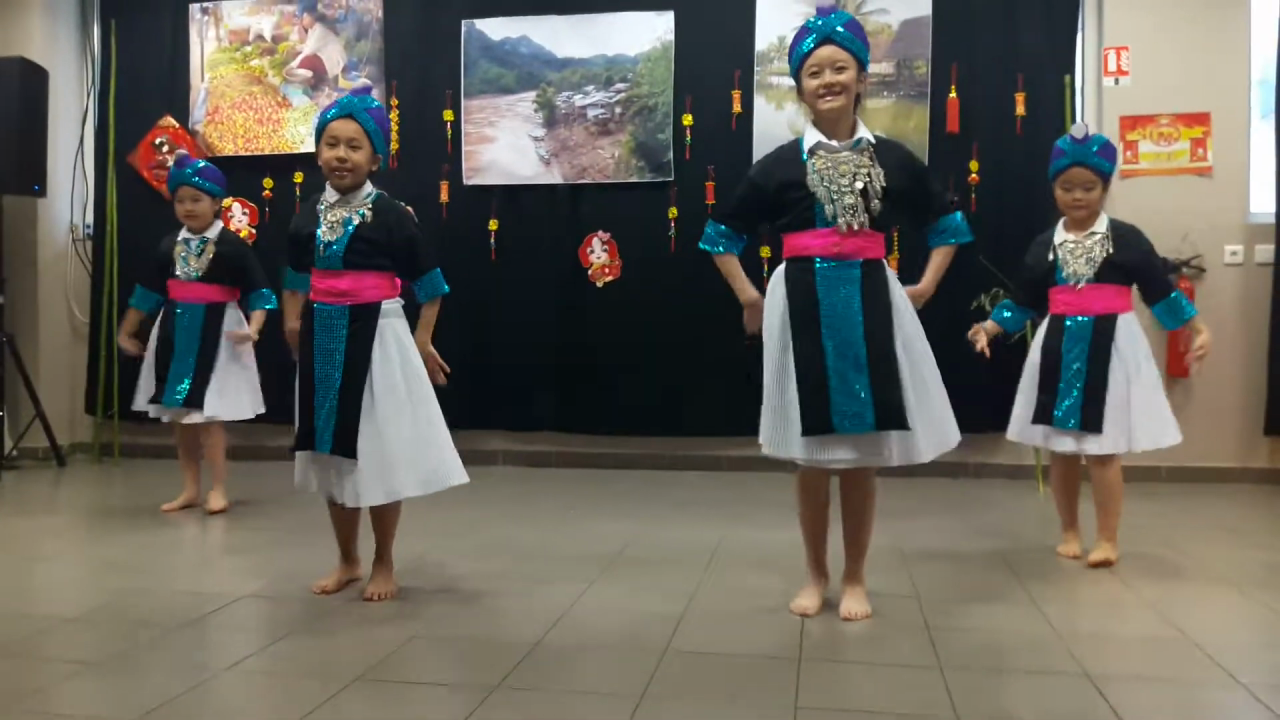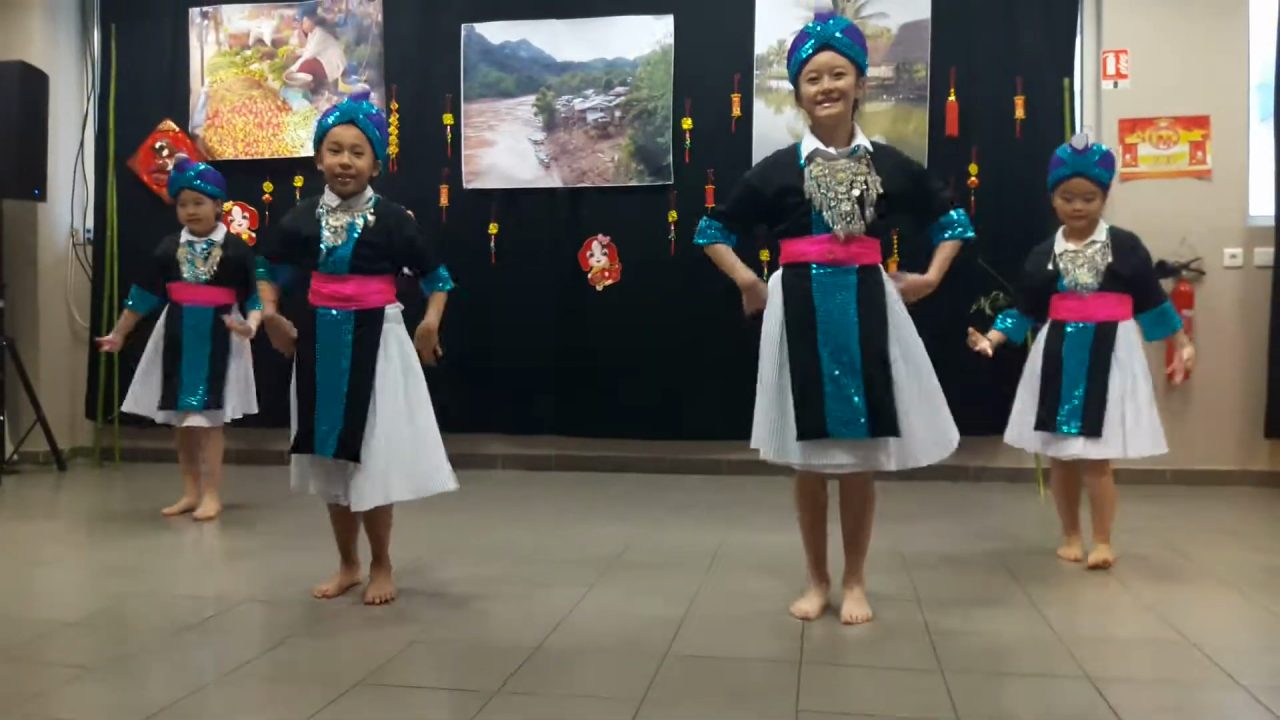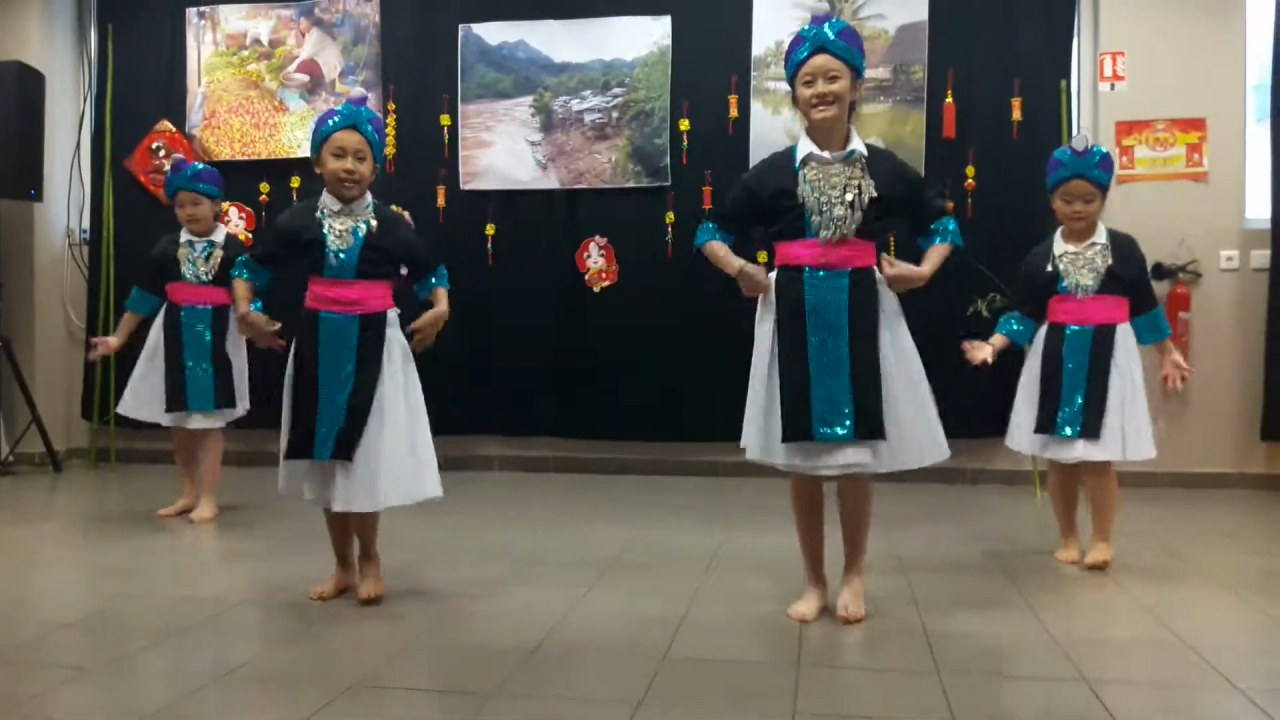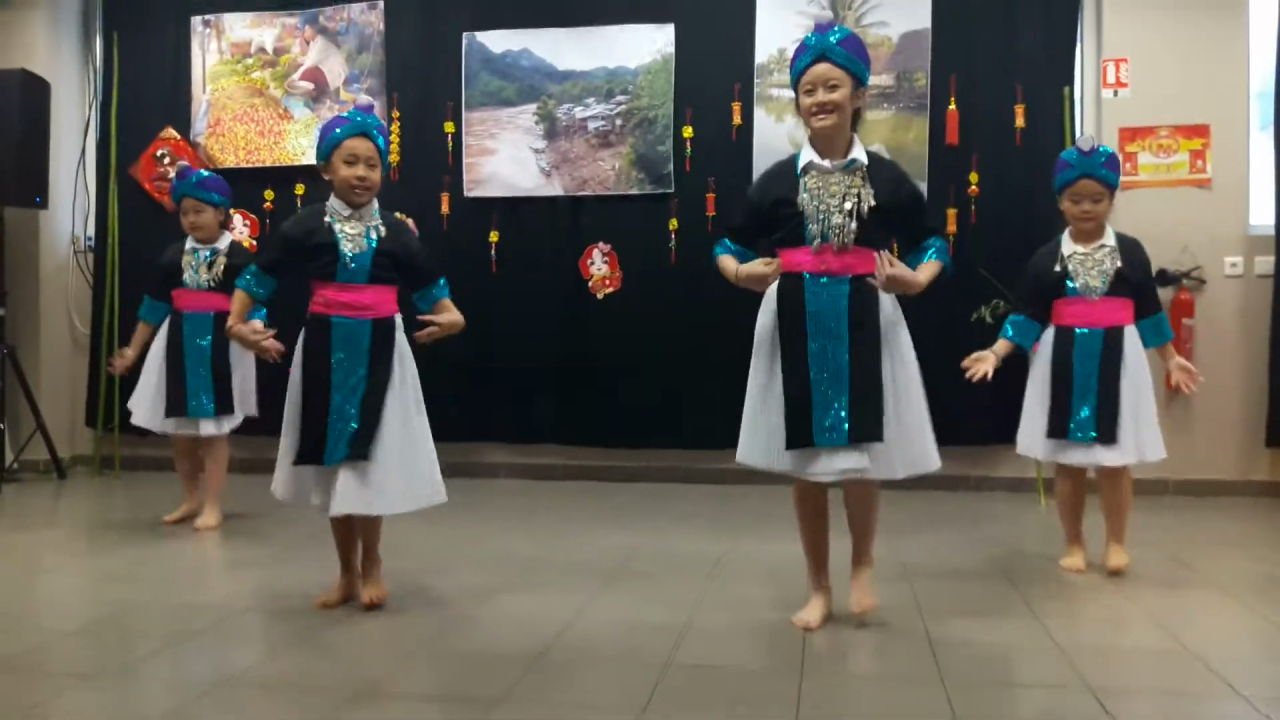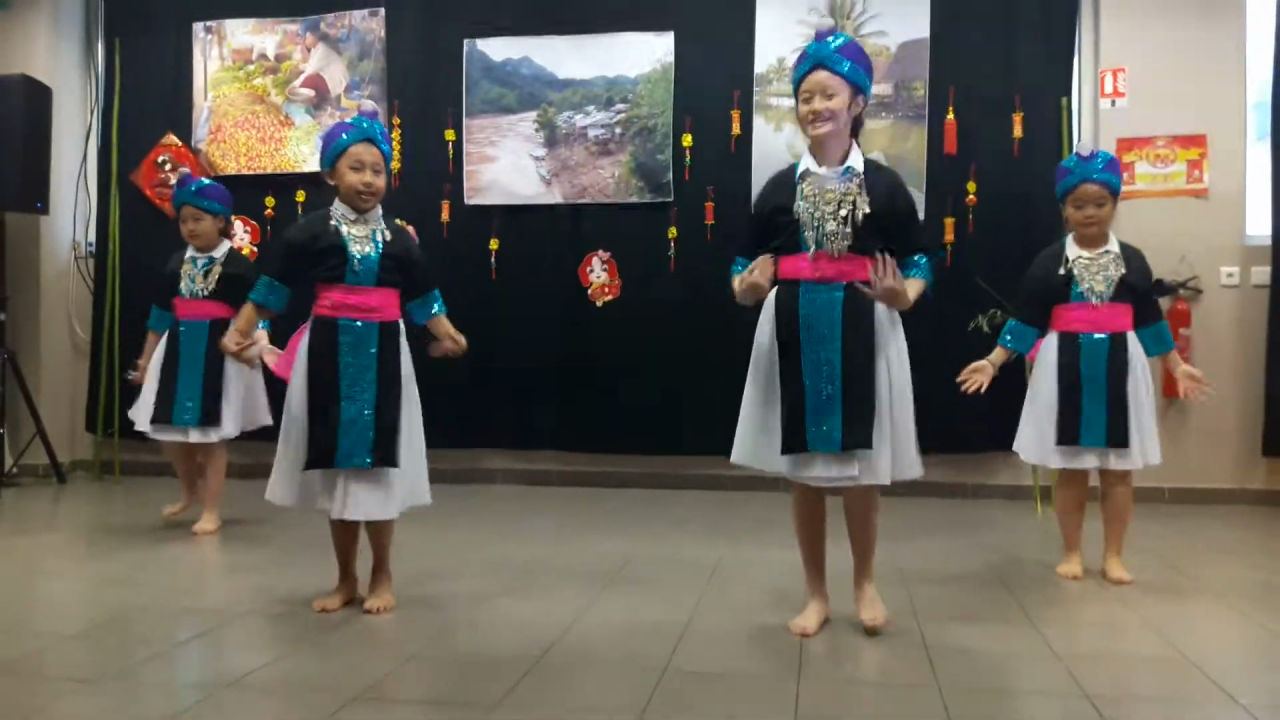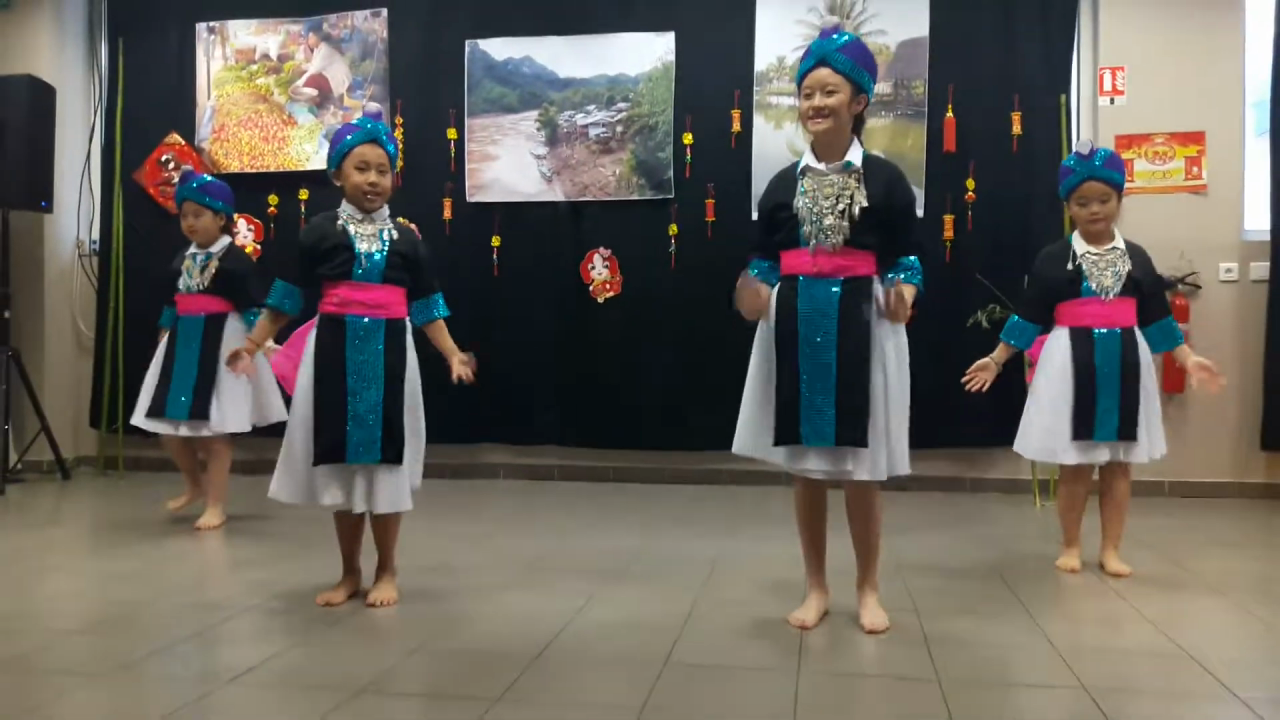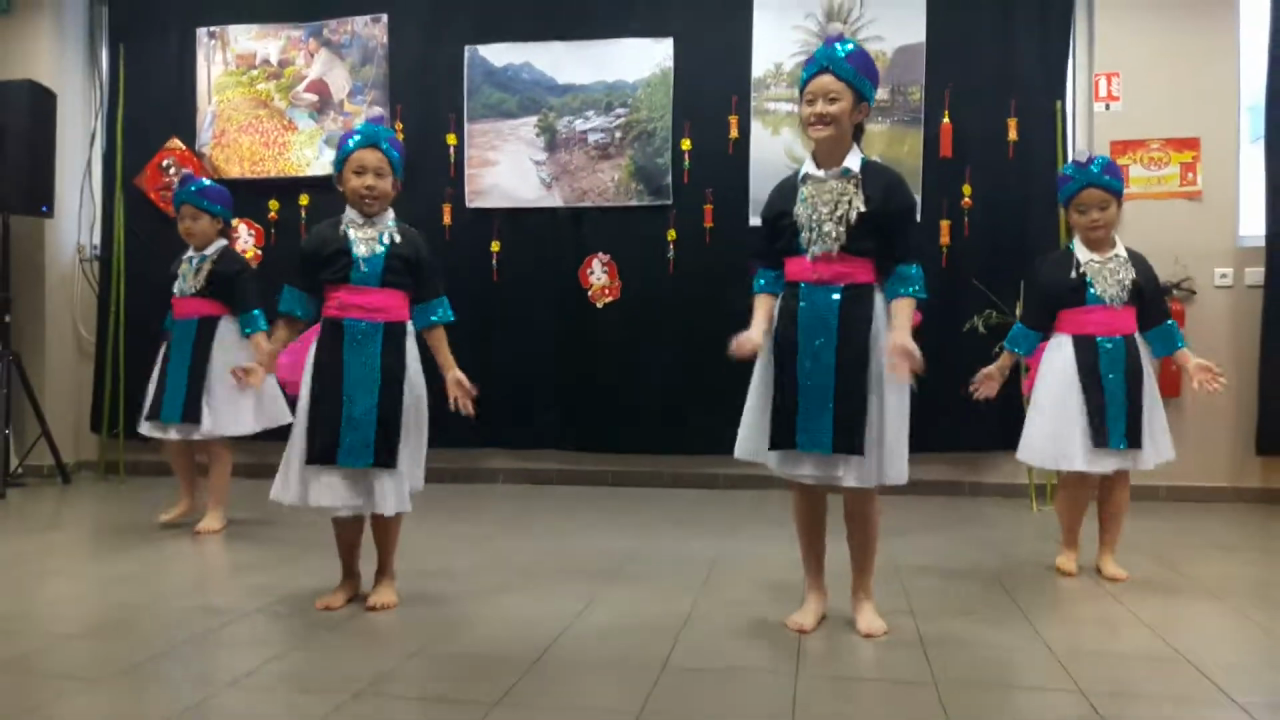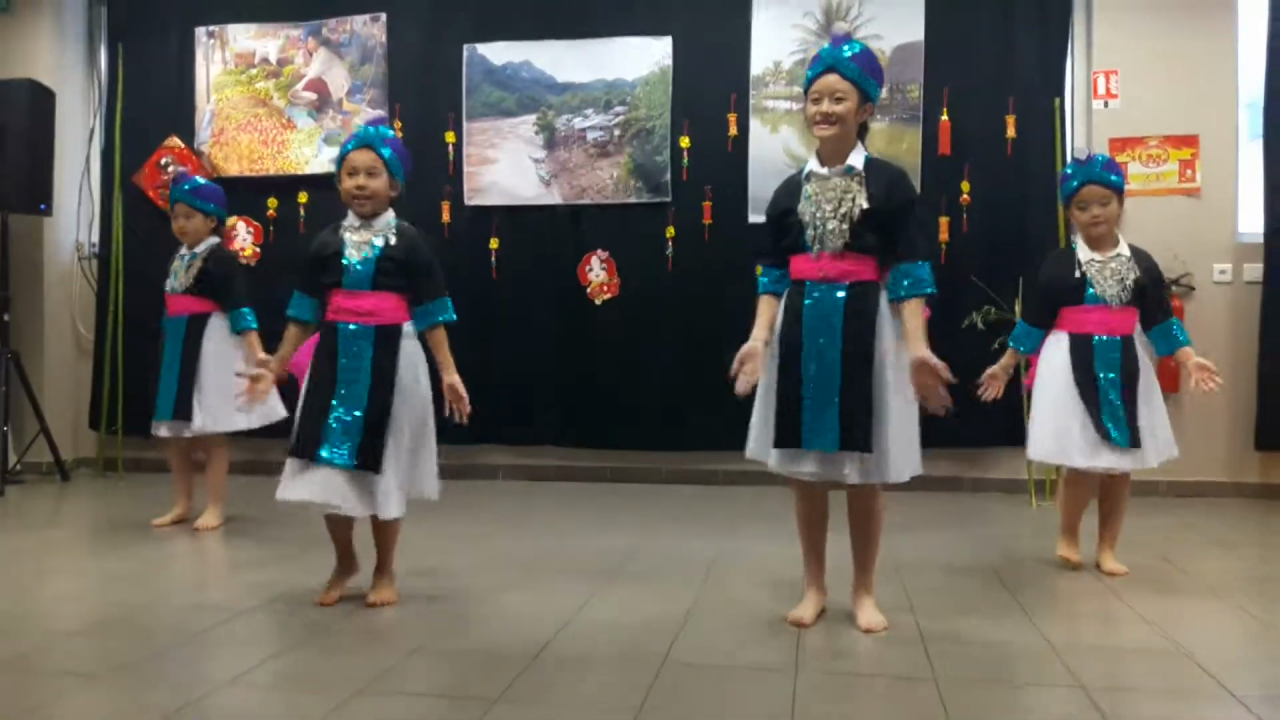
dt=0.1s
person 1, frame 1
left shoulder: (894, 159)
right shoulder: (780, 164)
left elbow: (947, 225)
right elbow: (722, 231)
left wrist: (923, 288)
right wrist: (747, 298)
left hip: (871, 303)
right hip: (802, 304)
left knee: (865, 452)
right knee: (814, 450)
left ankle: (855, 579)
right ankle: (816, 574)
person 1, frame 2
left shoulder: (891, 164)
right shoulder: (778, 169)
left elbow: (951, 219)
right elbow: (713, 228)
left wrist: (931, 276)
right wrist: (745, 281)
left hip: (869, 310)
right hip: (800, 310)
left knee: (865, 454)
right knee: (810, 455)
left ankle: (854, 581)
right ankle: (817, 580)
person 1, frame 3
left shoulder: (885, 168)
right shoulder: (774, 171)
left elbow: (942, 224)
right elbow: (713, 230)
left wrist: (923, 272)
right wrist: (739, 270)
left hip: (863, 311)
right hip: (793, 312)
left knee: (858, 455)
right knee: (802, 457)
left ankle: (853, 573)
right ankle: (814, 582)
person 1, frame 4
left shoulder: (887, 178)
right shoulder: (777, 180)
left elbow: (932, 245)
right elbow: (731, 247)
left wrist: (914, 283)
right wrist: (746, 274)
left hip: (863, 320)
right hip: (795, 320)
left knee: (864, 459)
right knee: (805, 464)
left ankle: (861, 567)
right ankle: (818, 589)
person 1, frame 5
left shoulder: (884, 185)
right shoulder: (779, 188)
left elbow: (915, 261)
right elbow: (748, 264)
left wrist: (905, 294)
right wrist: (745, 287)
left hip: (860, 326)
right hip: (793, 327)
left knee: (859, 466)
right knee: (803, 470)
left ankle: (865, 581)
right ankle: (816, 595)
person 1, frame 6
left shoulder: (885, 180)
right shoulder: (783, 185)
left elbow: (903, 264)
right elbow: (766, 265)
left wrist: (898, 305)
right wrist: (754, 302)
left hip: (860, 321)
right hip: (793, 321)
left knee: (860, 466)
right knee: (804, 463)
left ankle: (868, 588)
right ankle: (816, 588)
person 1, frame 7
left shoulder: (885, 186)
right shoulder: (785, 193)
left elbow: (904, 274)
right elbow: (769, 276)
left wrist: (900, 336)
right wrist: (756, 331)
left hip: (860, 328)
right hip: (795, 329)
left knee: (856, 472)
right knee: (802, 469)
left ankle: (864, 596)
right ankle: (815, 591)
person 1, frame 8
left shoulder: (890, 183)
right shoulder: (790, 189)
left elbow: (908, 272)
right elbow: (773, 276)
left wrist: (917, 349)
right wrist: (757, 342)
left hip: (866, 325)
right hip: (801, 327)
left knee: (862, 469)
right knee: (802, 463)
left ankle: (864, 592)
right ankle: (816, 584)
person 2, frame 1
left shoulder: (391, 215)
right shoulder: (307, 216)
left elbow: (428, 283)
right elbow: (296, 280)
left wrist: (422, 342)
right wrist: (292, 326)
left hip: (376, 337)
right hip: (322, 339)
left knee: (380, 452)
right knee: (331, 452)
left ankle: (383, 562)
right ankle: (347, 560)
person 2, frame 2
left shoulder: (392, 219)
right shoulder: (301, 219)
left elbow: (434, 275)
right elbow: (269, 270)
left wrist: (431, 324)
right wrist: (270, 316)
left hip: (376, 340)
right hip: (320, 341)
left knee: (376, 456)
right knee: (331, 456)
left ankle: (381, 563)
right ankle: (348, 564)
person 2, frame 3
left shoulder: (391, 225)
right shoulder: (297, 222)
left elbow: (431, 275)
right elbow: (249, 268)
left wrist: (439, 310)
right wrist: (246, 313)
left hip: (374, 346)
right hip: (317, 345)
left knee: (367, 460)
right knee: (323, 458)
left ankle: (369, 559)
right ankle: (343, 566)
person 2, frame 4
left shoulder: (397, 233)
right shoulder: (305, 227)
left elbow: (429, 288)
right elbow: (258, 276)
left wrist: (449, 315)
right wrist: (238, 320)
left hip: (380, 352)
right hip: (325, 350)
left knee: (367, 463)
right knee: (330, 463)
left ankle: (370, 567)
right ankle: (348, 574)
person 2, frame 5
left shoulder: (399, 239)
right shoulder: (310, 231)
left elbow: (424, 302)
right elbow: (271, 288)
left wrist: (448, 334)
right wrist: (238, 333)
left hip: (383, 357)
right hip: (327, 353)
left knee: (377, 469)
right knee: (333, 467)
left ankle: (381, 576)
right ankle: (346, 579)
person 2, frame 6
left shoulder: (407, 240)
right shoulder: (320, 233)
left elbow: (428, 307)
right elbow: (285, 298)
left wrist: (453, 354)
right wrist: (252, 346)
left hip: (391, 356)
right hip: (335, 353)
left knee: (384, 464)
right knee: (339, 463)
left ankle: (387, 572)
right ankle: (350, 573)
person 2, frame 7
left shoulder: (409, 242)
right shoulder: (323, 238)
left elbow: (431, 313)
right elbow: (297, 305)
left wrist: (451, 369)
right wrist: (267, 359)
left hip: (391, 359)
right hip: (336, 356)
left knee: (385, 467)
right knee: (338, 469)
left ankle: (385, 574)
right ankle: (349, 575)
person 2, frame 8
left shoulder: (410, 243)
right shoulder: (326, 242)
left elbow: (432, 315)
right elbow: (306, 312)
left wrist: (449, 375)
right wrist: (276, 366)
left hip: (391, 360)
right hip: (337, 360)
left knee: (383, 469)
right knee: (326, 469)
left ankle: (384, 573)
right ankle: (345, 562)
person 3, frame 1
left shoulder: (1126, 238)
right shoulder: (1044, 246)
left elbow: (1160, 288)
right elbow: (1024, 302)
left wrist: (1198, 330)
right wrist: (988, 327)
left hip: (1112, 346)
right hip: (1059, 348)
left knee: (1103, 449)
right knee: (1062, 449)
left ankle: (1107, 539)
right ankle: (1070, 532)
person 3, frame 2
left shoulder: (1126, 246)
right shoulder: (1043, 256)
left elbow: (1151, 302)
right elbow: (1026, 312)
left wrist: (1180, 345)
right wrist: (992, 338)
left hip: (1111, 354)
right hip: (1059, 355)
left knee: (1097, 456)
right knee: (1062, 454)
left ankle: (1102, 540)
right ankle: (1071, 536)
person 3, frame 3
left shoulder: (1124, 249)
right shoulder: (1041, 256)
left elbow: (1144, 307)
right elbow: (1027, 315)
left wrist: (1169, 352)
right wrist: (992, 345)
left hip: (1108, 357)
right hip: (1056, 358)
left knee: (1097, 458)
right knee: (1060, 457)
left ankle: (1102, 540)
right ankle: (1069, 538)
person 3, frame 4
left shoulder: (1130, 251)
right shoulder: (1047, 257)
left elbow: (1148, 311)
right elbow: (1029, 315)
left wrist: (1172, 357)
right wrist: (995, 352)
left hip: (1116, 359)
right hip: (1064, 360)
left knee: (1114, 461)
right knee: (1068, 460)
left ankle: (1116, 544)
right ankle: (1074, 545)
person 3, frame 5
left shoulder: (1132, 260)
right shoulder: (1049, 262)
left elbow: (1149, 320)
right elbow: (1027, 321)
left wrist: (1176, 366)
right wrist: (993, 362)
left hip: (1118, 365)
right hip: (1065, 366)
left knee: (1118, 469)
right knee: (1071, 468)
left ankle: (1114, 556)
right ankle: (1072, 553)
person 3, frame 6
left shoulder: (1136, 257)
right shoulder: (1053, 258)
left elbow: (1156, 316)
right elbow: (1029, 315)
left wrist: (1187, 358)
right wrist: (997, 359)
left hip: (1124, 362)
right hip: (1072, 361)
left knee: (1119, 463)
right knee: (1076, 462)
left ankle: (1111, 549)
right ankle: (1070, 546)
person 3, frame 7
left shoulder: (1137, 264)
right shoulder: (1055, 266)
left elbow: (1156, 322)
right elbow: (1032, 322)
left wrist: (1189, 361)
right wrist: (1001, 367)
left hip: (1126, 369)
right hip: (1074, 369)
left knee: (1119, 469)
right knee: (1080, 469)
left ankle: (1107, 553)
right ankle: (1068, 547)
person 3, frame 8
left shoulder: (1142, 263)
right shoulder: (1058, 265)
left elbow: (1159, 319)
right elbow: (1034, 321)
left wrist: (1191, 359)
right wrist: (1005, 364)
left hip: (1125, 367)
right hip: (1073, 366)
left knee: (1120, 467)
right knee: (1084, 464)
left ankle: (1107, 548)
right ankle: (1067, 535)
person 4, frame 1
left shoulder: (233, 246)
right shoulder: (170, 246)
left elbow: (259, 293)
right elbow: (147, 291)
left wrist: (252, 329)
right wrist: (126, 331)
left hip: (217, 334)
right hip: (175, 333)
left knee: (206, 415)
right knee: (178, 414)
left ankle: (218, 488)
right ankle: (190, 488)
person 4, frame 2
left shoulder: (236, 249)
right shoulder: (168, 248)
left elbow: (255, 296)
right elbow: (144, 293)
left wrist: (250, 324)
right wrist: (118, 334)
left hip: (218, 337)
right hip: (177, 334)
left knee: (209, 419)
right knee: (181, 419)
left ankle: (212, 495)
right ankle: (192, 492)
person 4, frame 3
left shoulder: (233, 249)
right shoulder: (166, 248)
right elbow: (144, 295)
right wrist: (118, 338)
left hip: (216, 339)
right hip: (174, 336)
left knee: (210, 421)
right knee: (180, 421)
left ankle: (208, 498)
right ankle: (189, 493)
person 4, frame 4
left shoulder: (237, 257)
right shoulder: (173, 256)
left elbow: (252, 305)
right elbow: (154, 305)
left wrist: (258, 333)
right wrist: (133, 348)
left hip: (220, 346)
right hip: (179, 344)
left knee: (215, 429)
right knee: (179, 425)
left ankle: (212, 506)
right ankle: (193, 497)
person 4, frame 5
left shoulder: (237, 265)
right shoulder: (177, 264)
right elbow: (161, 314)
left wrist: (261, 344)
right wrist: (146, 359)
left hip: (219, 354)
right hip: (178, 351)
left knee: (211, 435)
right knee: (169, 430)
left ankle: (211, 511)
right ankle: (190, 493)
person 4, frame 6
left shoulder: (236, 261)
right shoulder: (183, 259)
left elbow: (253, 310)
right elbow: (174, 310)
right wrist: (166, 347)
left hip: (220, 348)
right hip: (182, 346)
left knee: (214, 431)
right knee: (170, 424)
left ankle: (215, 506)
right ankle: (194, 486)
person 4, frame 7
left shoulder: (231, 263)
right shoulder: (182, 263)
left elbow: (250, 313)
left wrist: (263, 353)
right wrist: (169, 353)
left hip: (218, 351)
right hip: (181, 350)
left knee: (213, 434)
right knee: (169, 429)
left ankle: (216, 510)
right ankle: (187, 497)
person 4, frame 8
left shoulder: (222, 260)
right shoulder: (179, 259)
left elbow: (239, 311)
left wrist: (254, 354)
right wrist: (168, 347)
left hip: (212, 348)
right hip: (178, 348)
left knee: (209, 431)
right knee: (172, 429)
left ankle: (215, 508)
right ankle: (183, 504)
